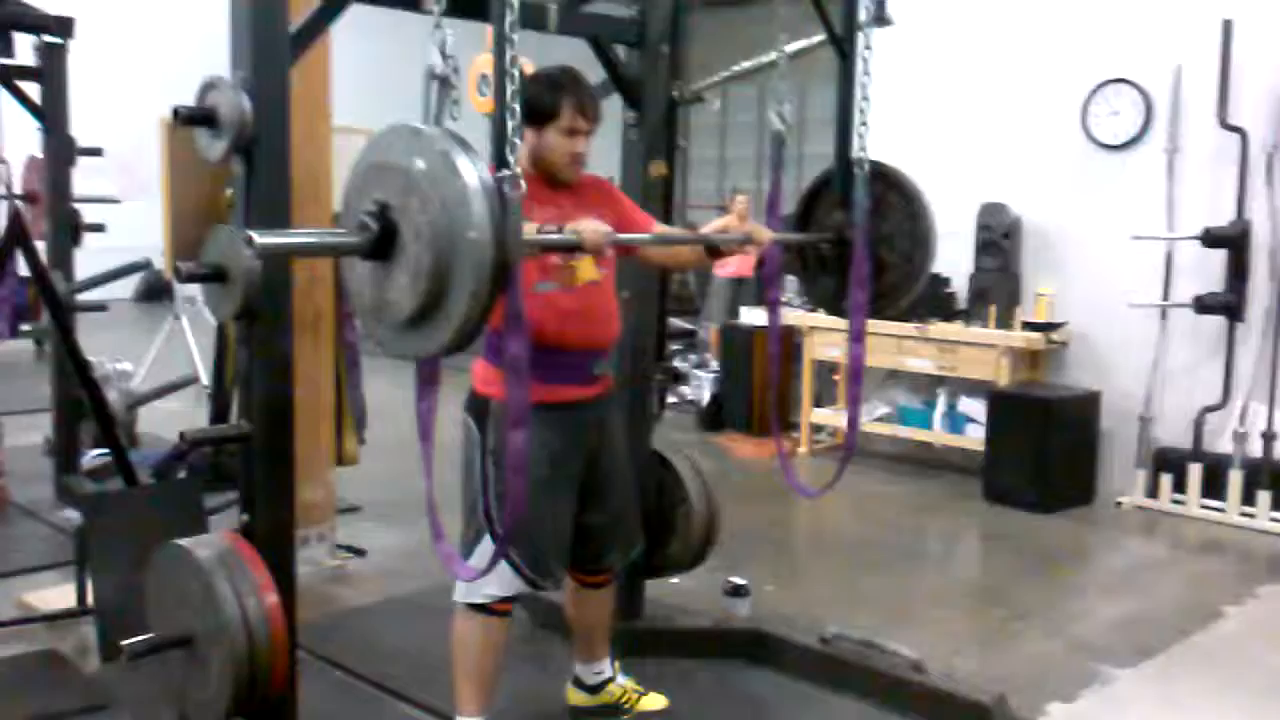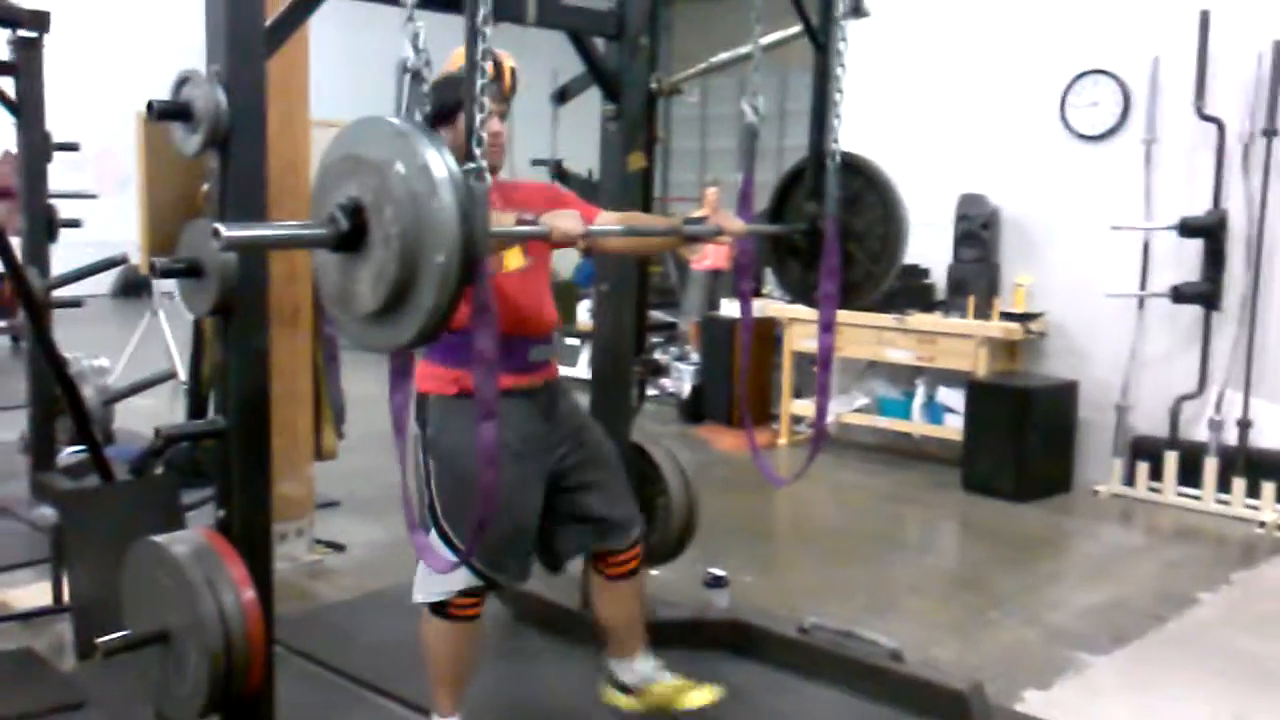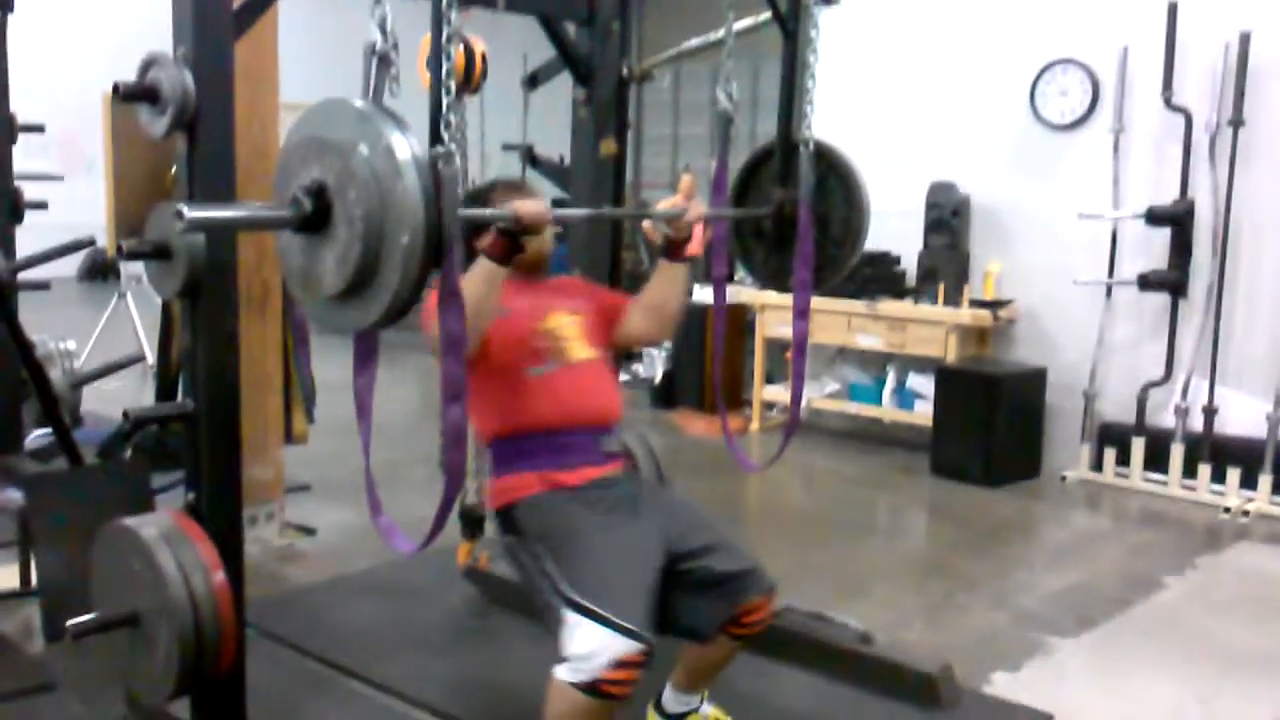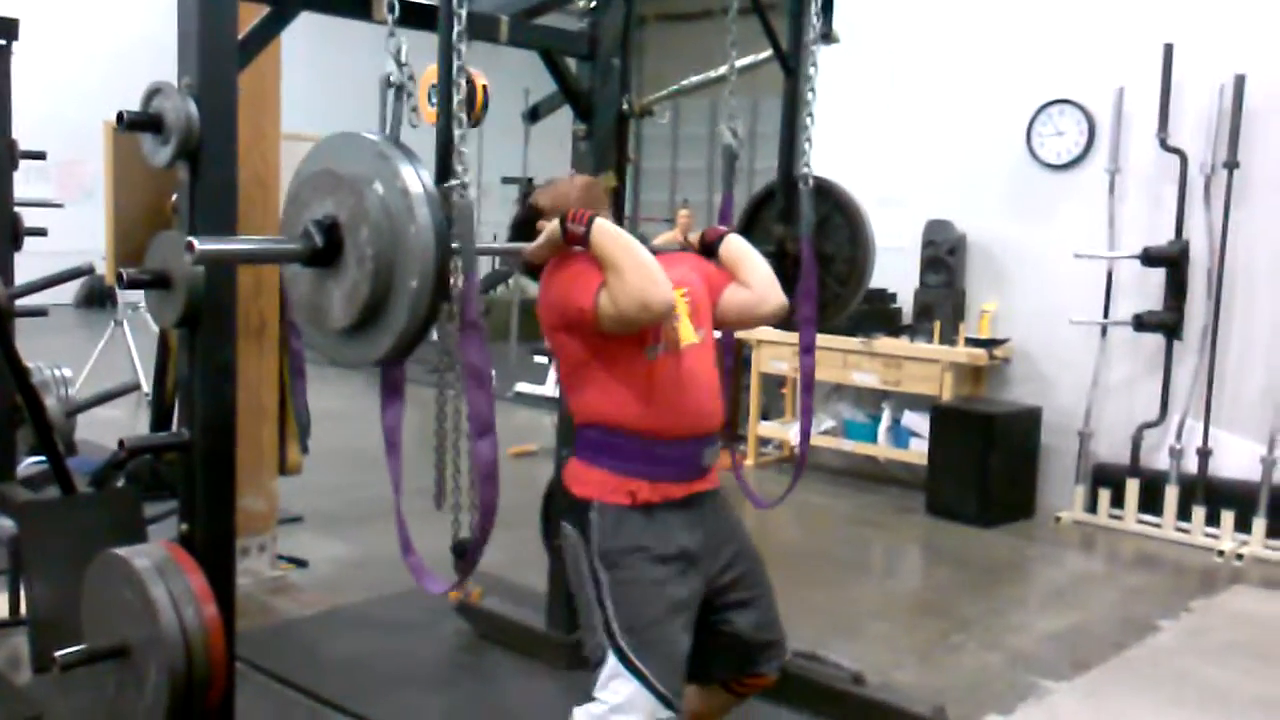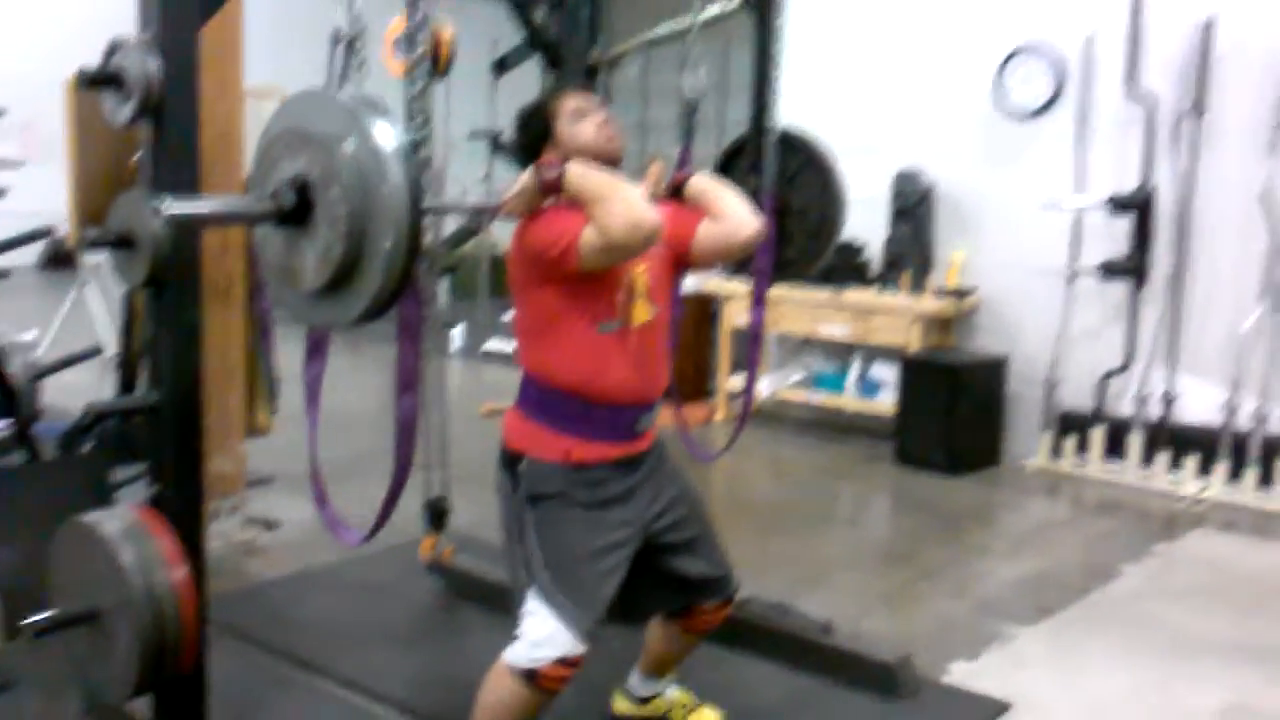
dt=1s
person 1, frame 1
left shoulder: (599, 194)
left elbow: (664, 247)
left wrist: (730, 239)
right wrist: (563, 232)
left hip: (593, 400)
left knee: (600, 551)
right knee: (496, 568)
person 1, frame 2
left shoulder: (532, 197)
left elbow: (612, 232)
left wrist: (693, 226)
right wrist: (537, 227)
left hip: (545, 393)
right hip: (467, 403)
left knee: (618, 536)
right knee: (460, 573)
person 1, frame 3
left shoulder: (569, 291)
right shoulder: (477, 291)
left elbow: (651, 325)
left wrist: (676, 243)
right wrist: (502, 246)
left hip: (618, 482)
right hip: (543, 498)
left knee: (744, 597)
right knee: (610, 648)
person 1, frame 4
left shoulder: (681, 267)
right shoulder: (571, 276)
left elbow: (768, 301)
right elbow: (652, 301)
left wrist: (715, 238)
right wrist: (586, 227)
left hip: (701, 498)
right hip: (620, 510)
left knee: (755, 656)
person 1, frame 5
left shoulder: (661, 219)
right shoulder: (546, 229)
left elbow: (745, 230)
right elbow: (636, 226)
left wrist: (689, 182)
right wrist: (563, 175)
left hip: (639, 456)
right hip: (557, 467)
left knee: (706, 593)
right knee: (553, 645)
